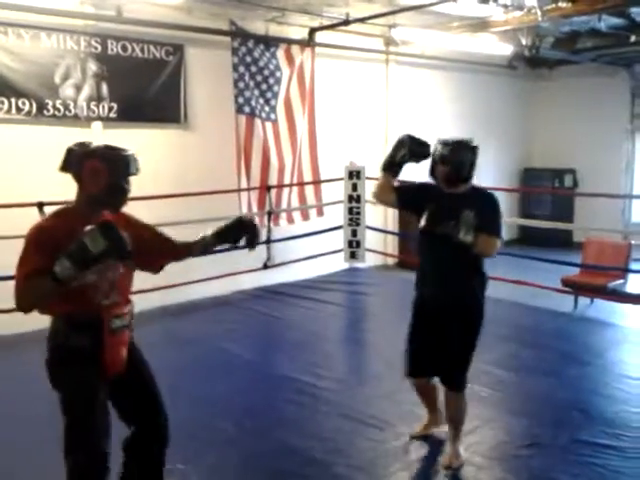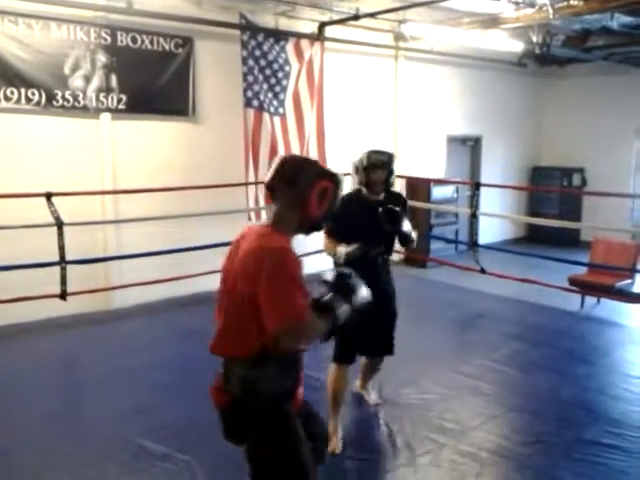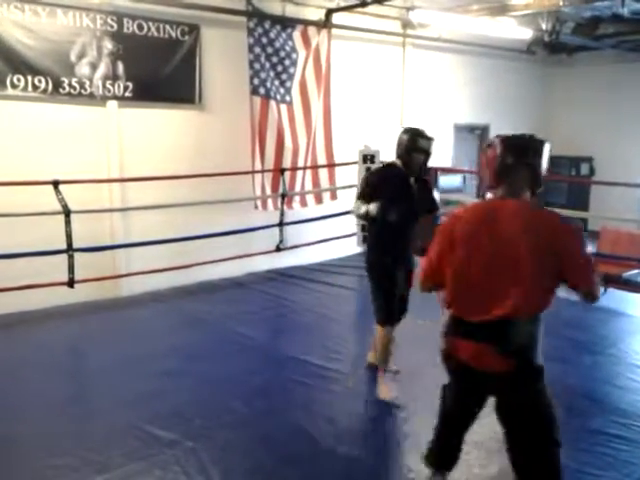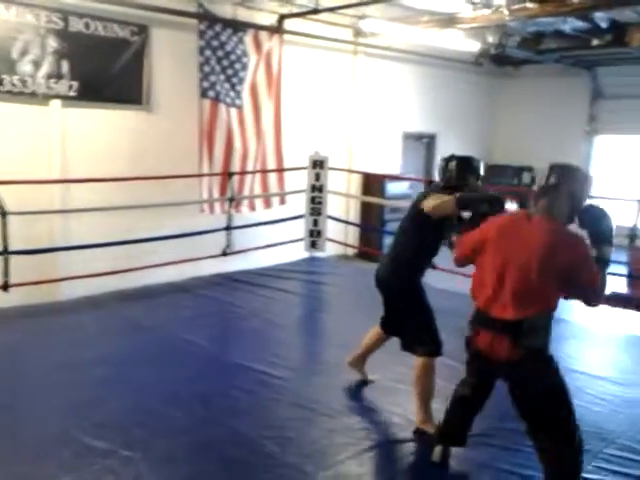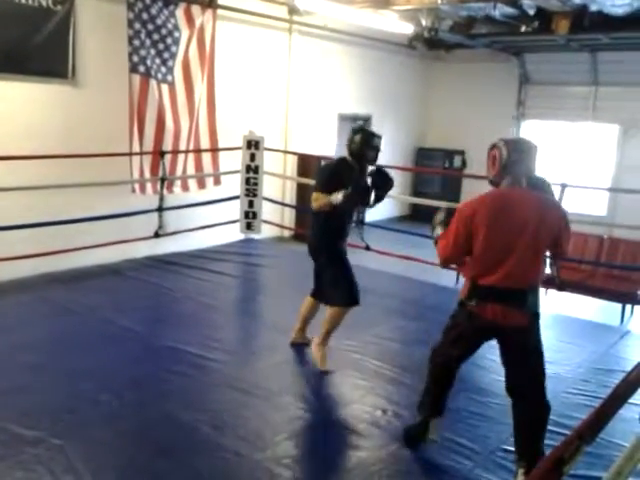
dt=1s
person 1, frame 1
left shoulder: (121, 224)
right shoulder: (48, 231)
left elbow: (173, 251)
right elbow: (25, 300)
left wrist: (221, 236)
right wrist: (72, 264)
left hip: (119, 344)
right hip: (77, 350)
left knee: (153, 426)
right knee: (90, 445)
person 1, frame 2
left shoulder: (251, 239)
right shoulder: (275, 254)
right elbow: (294, 338)
left wrist: (314, 304)
right wrist: (339, 303)
left hip: (262, 384)
right hip: (261, 396)
left knee: (312, 438)
person 1, frame 3
left shoulder: (459, 220)
right shoulder: (553, 227)
left elbow: (428, 281)
right elbow: (590, 290)
left hip: (460, 344)
right hip: (512, 351)
left knee: (456, 408)
person 1, frame 4
left shoulder: (498, 224)
right shoulder: (570, 245)
left elbow: (460, 255)
right elbow: (593, 296)
right wrist: (602, 249)
left hip: (483, 334)
right hip: (526, 345)
left knee: (470, 391)
right knee: (561, 440)
left ankle: (441, 446)
person 1, frame 5
left shoulder: (477, 207)
right shoulder: (551, 209)
left elbow: (446, 255)
right elbow: (559, 251)
left wrist: (443, 223)
left hip: (478, 304)
right hip: (521, 310)
left knee: (443, 361)
right knee: (529, 392)
left ankle: (423, 425)
person 2, frame 1
left shoulder: (483, 201)
right shoulder: (425, 193)
left elbow: (491, 247)
right elbow: (381, 195)
left wrist: (457, 231)
right wrist: (395, 161)
left hip: (464, 302)
right hip: (427, 297)
left knee: (453, 378)
right knee: (418, 369)
left ankle: (454, 442)
right ankle: (434, 417)
person 2, frame 2
left shoulder: (396, 202)
right shoulder: (346, 205)
left elbow: (410, 241)
right elbow: (329, 245)
left wrist: (402, 227)
right wrist: (353, 252)
left hip: (382, 286)
left knee: (379, 348)
right knee: (343, 356)
left ankle: (364, 385)
right ankle: (334, 425)
person 2, frame 3
left shoulder: (419, 179)
right shoulder: (380, 176)
left elbow: (426, 217)
right elbow: (358, 210)
left wrist: (426, 211)
right wrist: (374, 209)
left hip: (404, 254)
right hip: (380, 255)
left knee: (393, 311)
right knee: (388, 315)
left ankle: (375, 355)
right ankle: (382, 376)
person 2, frame 4
left shoulder: (440, 195)
right shoulder: (439, 195)
right elbow: (431, 206)
right wrist: (477, 199)
left hip: (391, 272)
right hip: (402, 279)
left knee: (391, 324)
right knee: (427, 347)
left ankle: (358, 358)
right ankle: (424, 419)
person 2, frame 5
left shoulder: (359, 171)
right shoulder: (332, 169)
left elbow: (366, 203)
right elbow: (316, 202)
left wrist: (378, 189)
right wrist: (344, 196)
left hip: (333, 240)
right hip: (324, 241)
left knee: (322, 290)
right knee: (346, 297)
left ankle: (299, 334)
right ankle: (320, 341)
